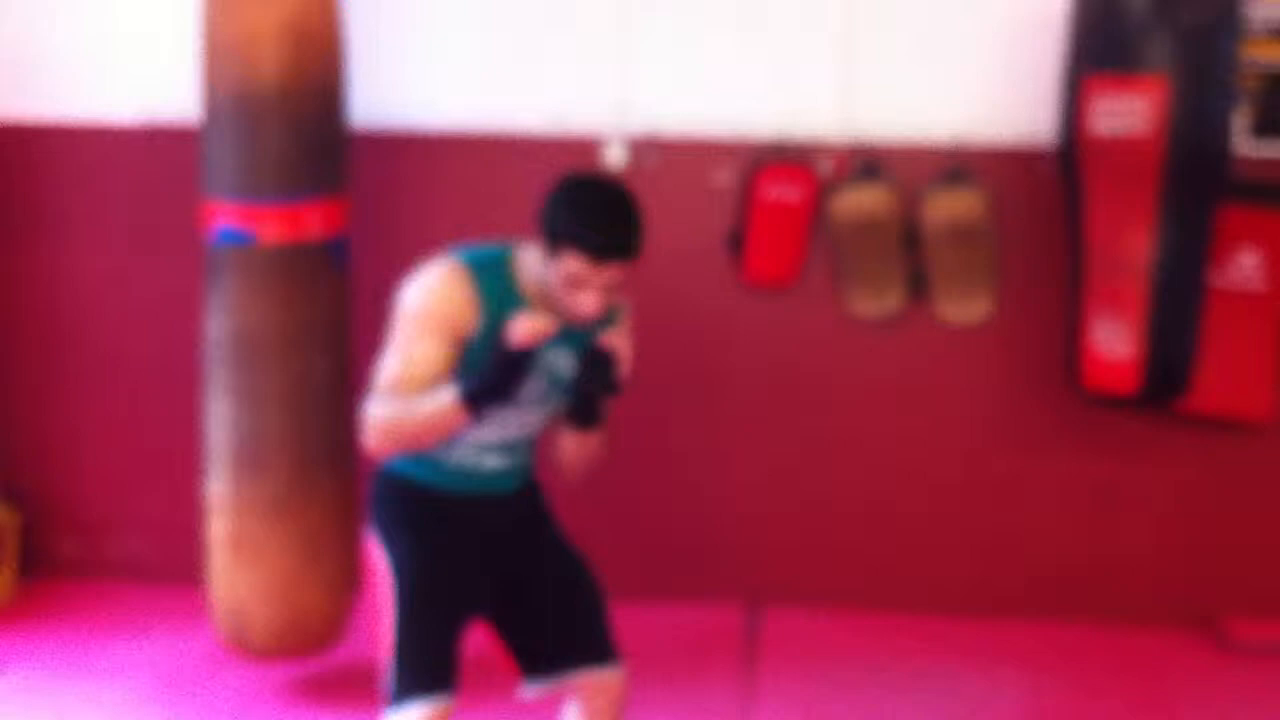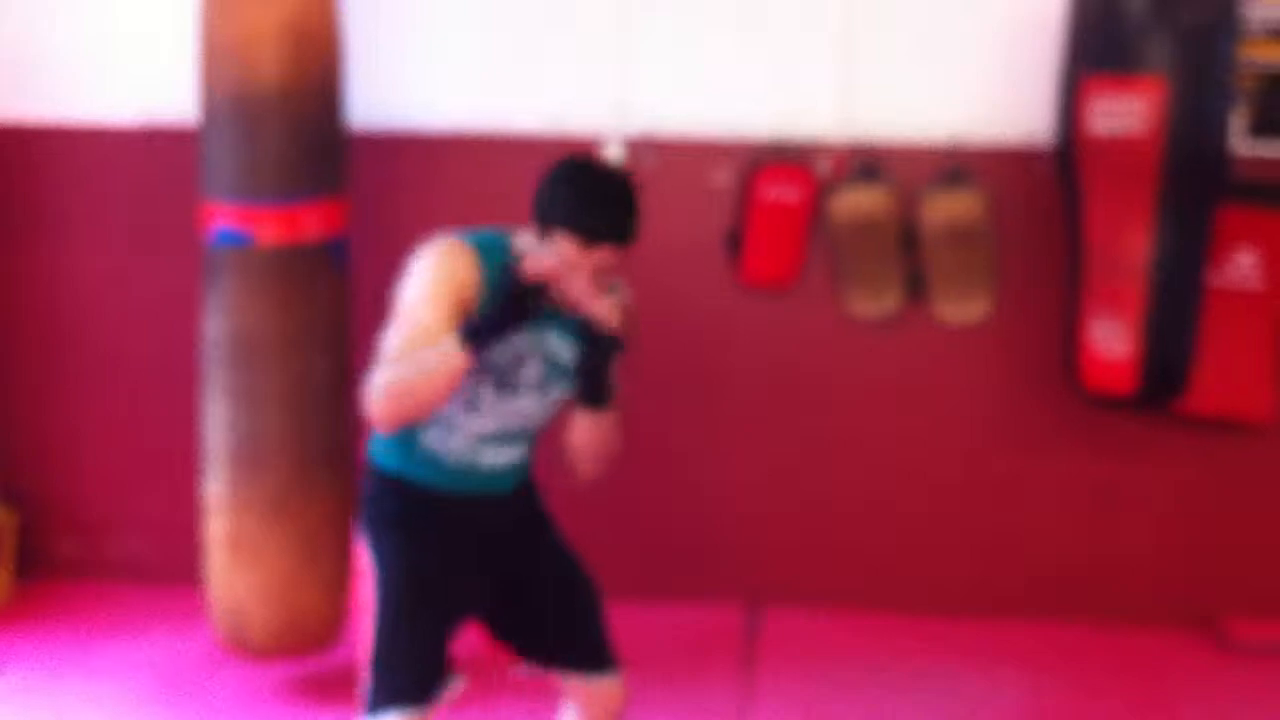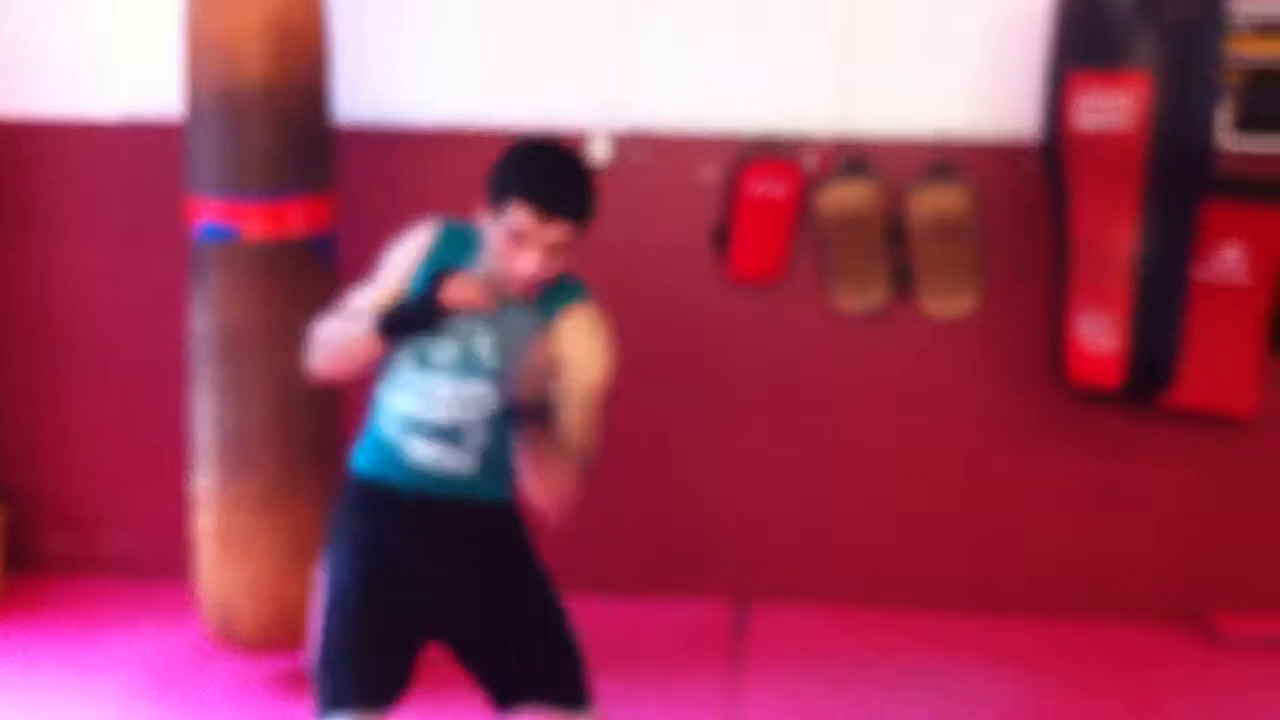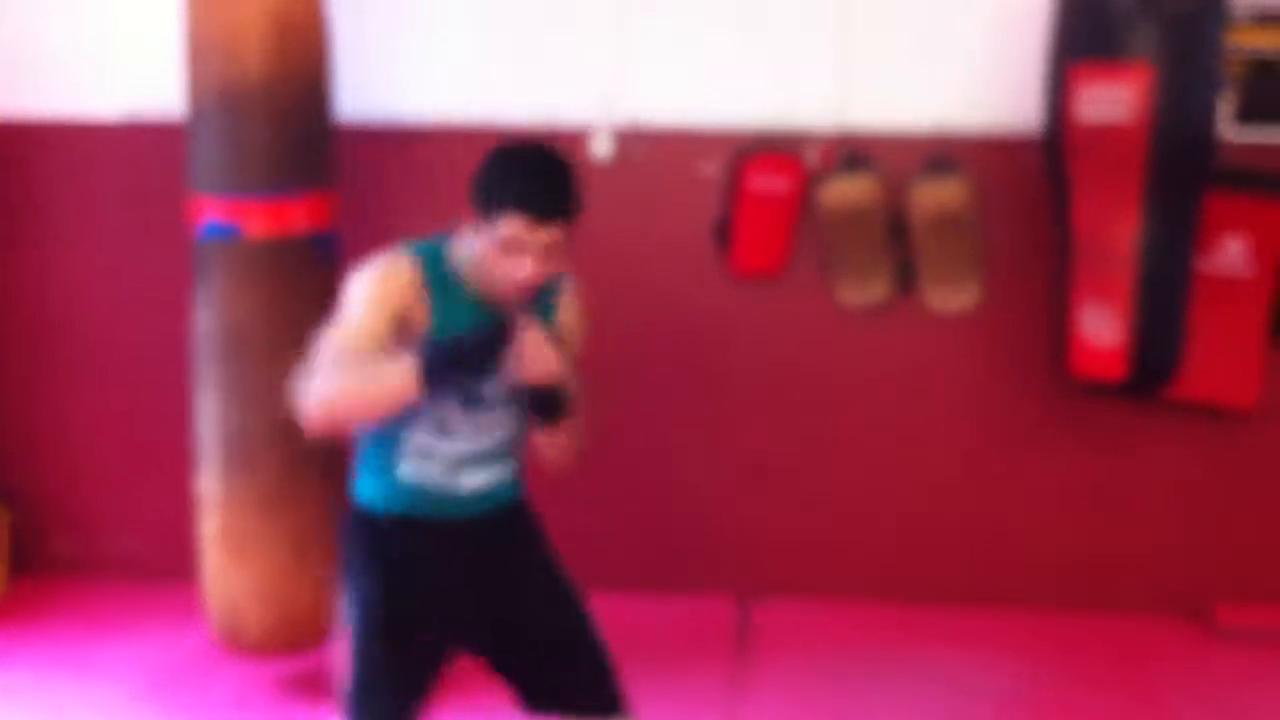
dt=0.2s
person 1, frame 1
left shoulder: (606, 318)
right shoulder: (449, 288)
left elbow: (575, 461)
right elbow: (379, 432)
left wrist: (590, 400)
right wrist: (486, 384)
left hip: (513, 507)
right hip: (420, 507)
person 1, frame 2
left shoulder: (605, 310)
right shoulder: (453, 265)
left elbow: (588, 462)
right elbow: (385, 407)
left wrist: (600, 364)
right wrist: (490, 326)
left hip: (508, 509)
right hip: (411, 507)
person 1, frame 3
left shoulder: (576, 323)
right shoulder: (429, 247)
left elbow: (553, 496)
right elbow: (324, 355)
left wrist: (532, 412)
right wrist: (401, 319)
left hip: (485, 532)
right hip: (382, 521)
person 1, frame 4
left shoulder: (555, 299)
right shoulder: (393, 281)
left elbow: (554, 456)
right elbow: (317, 405)
left wrist: (552, 396)
right wrist: (455, 356)
left hip: (502, 535)
right hip: (397, 545)
